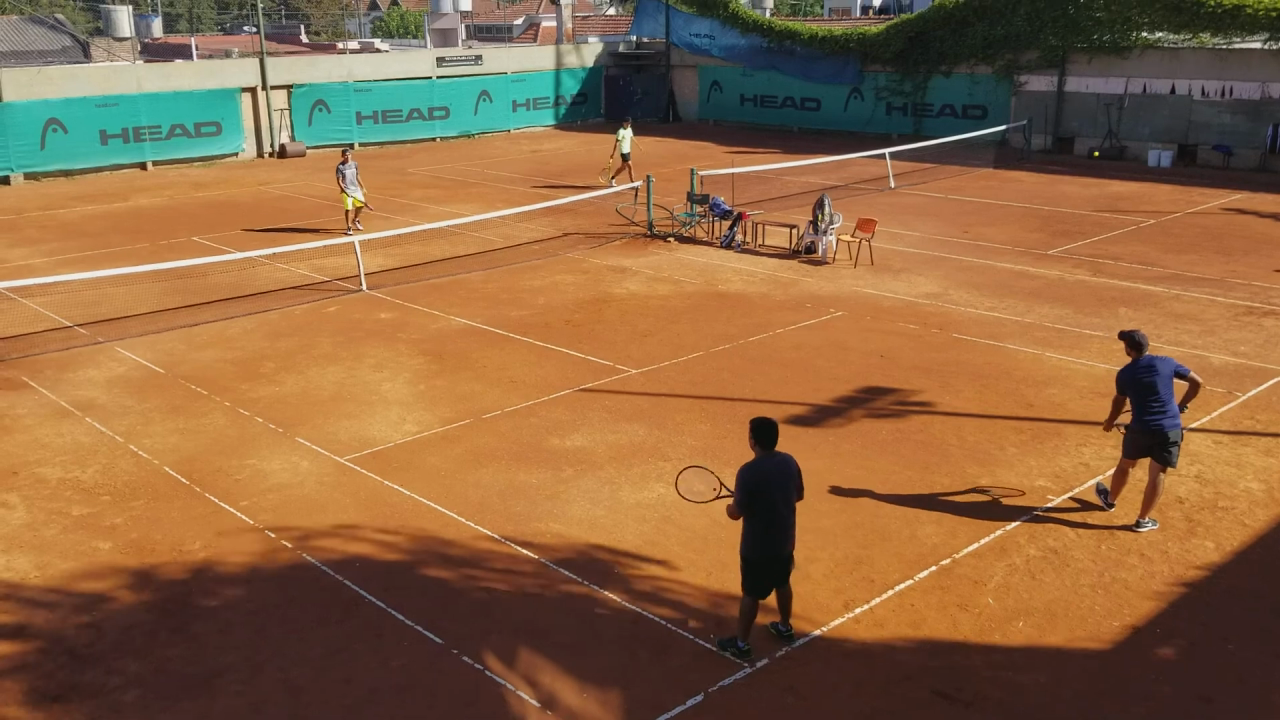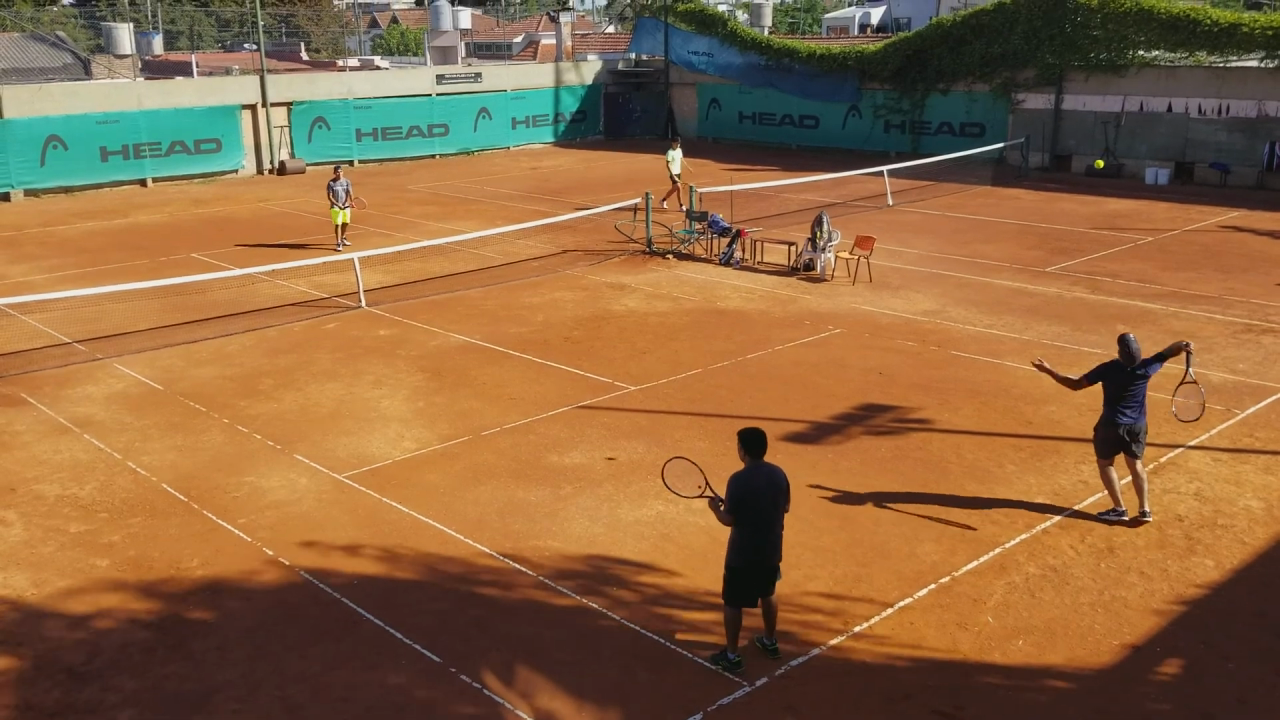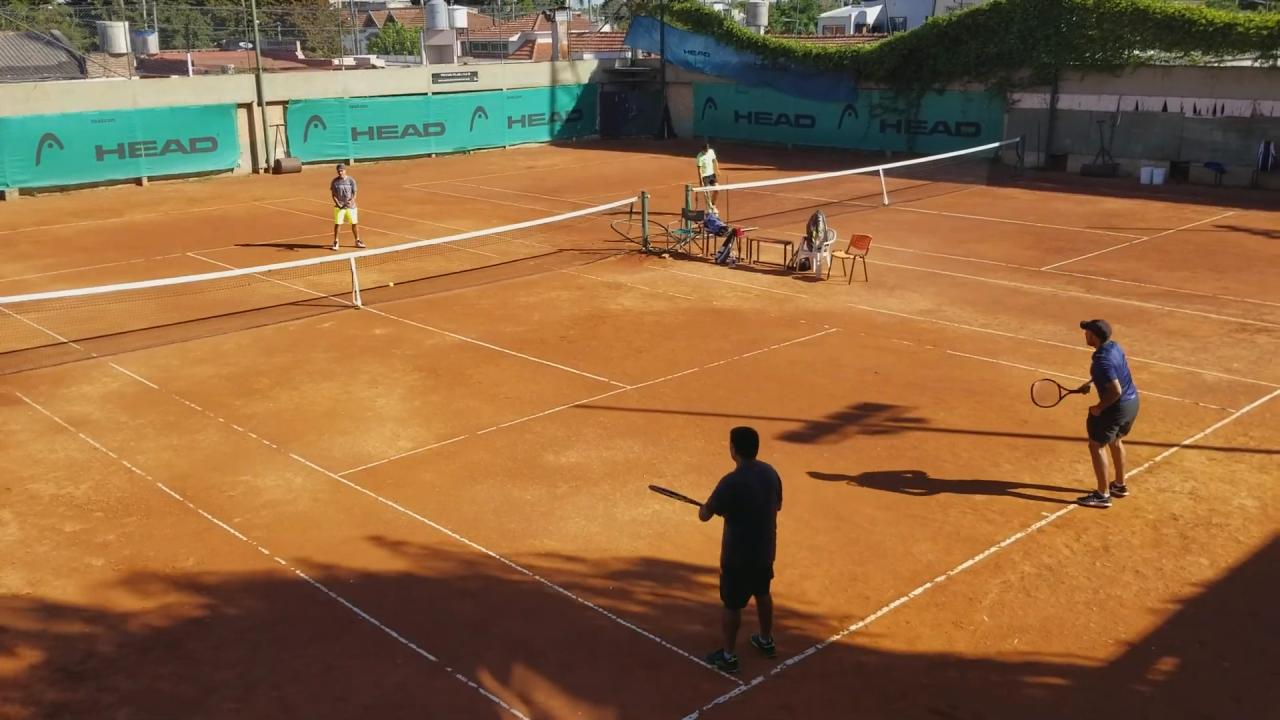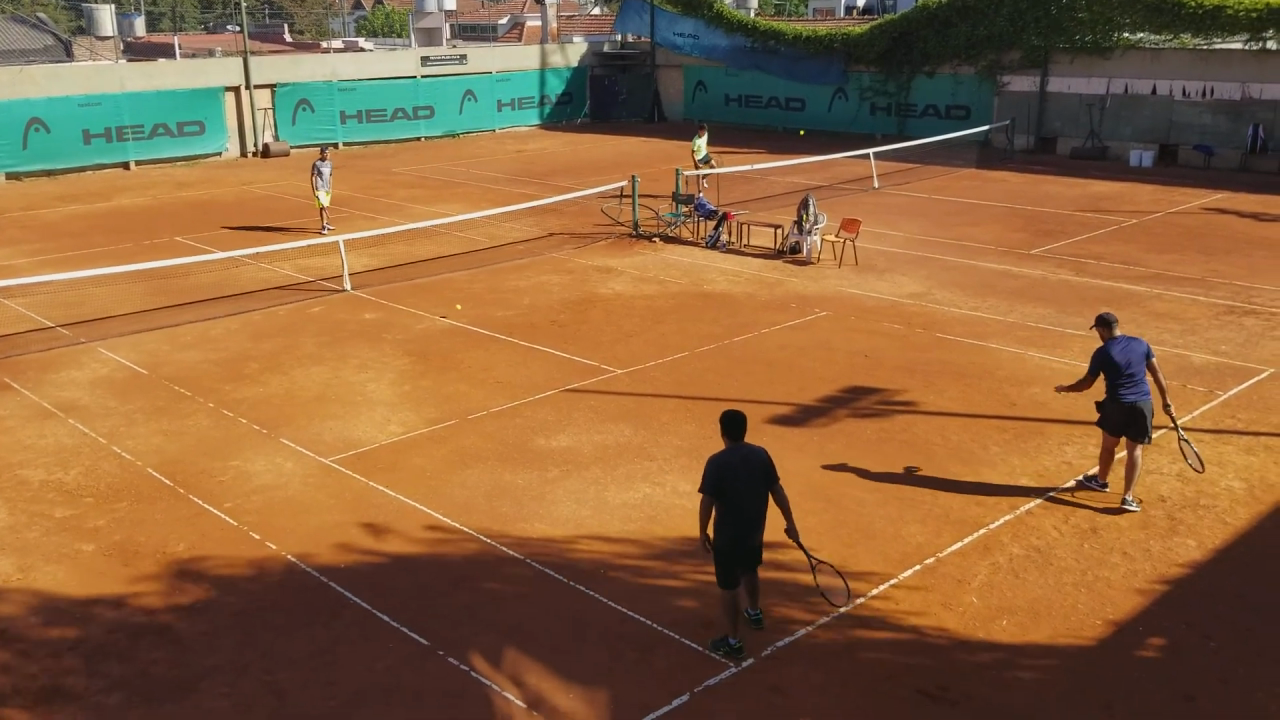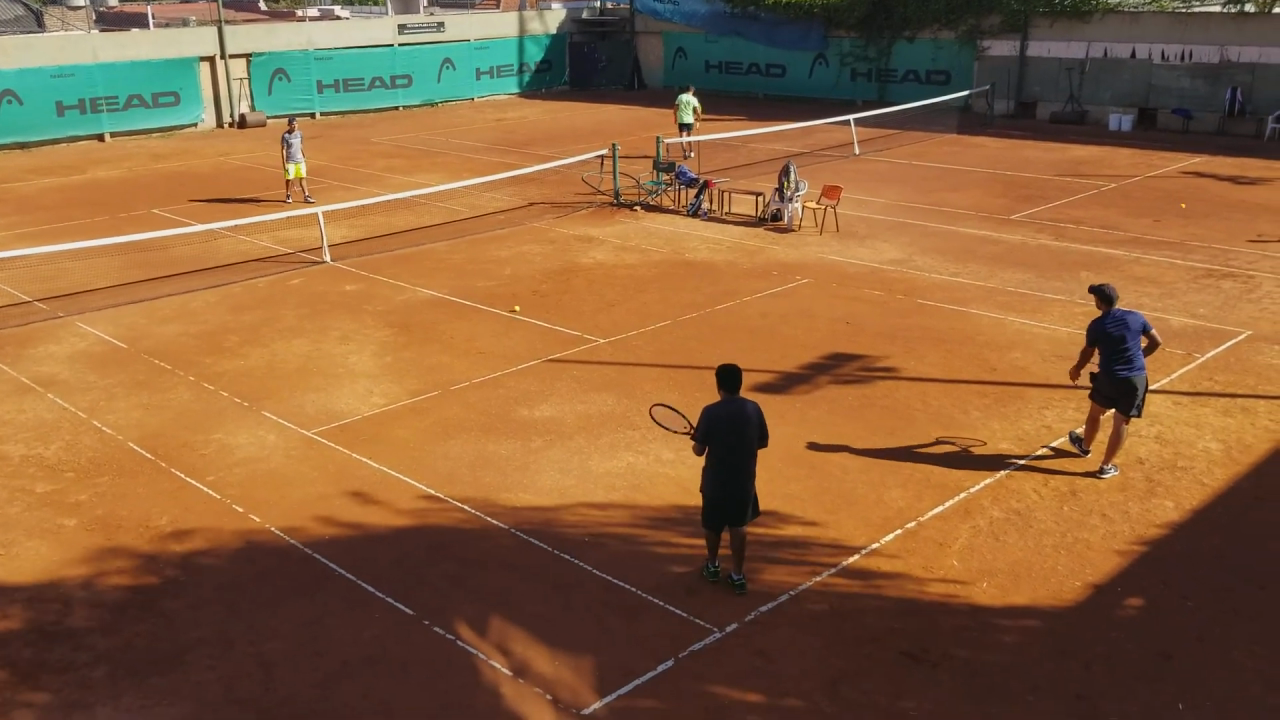
dt=1s
person 1, frame 1
left shoulder: (749, 471)
right shoulder: (790, 462)
left elbow: (736, 513)
right elbow: (798, 496)
left wrist: (729, 508)
left hip: (757, 544)
right hip: (784, 540)
left knee: (751, 593)
right knee: (782, 583)
left ankle: (741, 643)
right ankle: (785, 627)
person 1, frame 2
left shoulder: (739, 480)
right shoulder: (778, 474)
left elbow: (728, 520)
right elbow: (785, 508)
left wrist: (715, 507)
left hip: (743, 554)
right hip: (771, 550)
left knee: (732, 603)
right knee: (768, 595)
left ankle: (732, 656)
right ankle: (770, 642)
person 1, frame 3
left shoulder: (732, 481)
right shoulder: (770, 472)
left elbow: (705, 515)
right elbow: (777, 506)
left wrist: (703, 507)
left hip: (738, 554)
right hip: (765, 549)
left knee: (731, 604)
right knee: (763, 594)
left ankle: (728, 656)
right ankle: (766, 641)
person 1, frame 4
left shoulder: (717, 462)
right shoulder: (761, 455)
left elbow: (707, 501)
right elbow: (777, 491)
left wrist: (703, 532)
right wrist: (790, 522)
left hip: (728, 534)
right hip: (754, 530)
left knee: (729, 586)
right knee: (749, 570)
left ankle: (732, 641)
right ankle: (754, 612)
person 1, frame 5
left shoulder: (711, 412)
right shoulder: (753, 409)
left elbow: (699, 450)
right elbow: (763, 442)
left wrist: (696, 445)
left hip: (715, 482)
right hip: (744, 481)
left knee: (713, 526)
right knee: (739, 526)
left ankle: (712, 565)
right ankle: (738, 576)
person 2, frame 1
left shoulder: (1124, 374)
right shoulder: (1166, 363)
left elbow: (1119, 401)
right elbow: (1197, 382)
left wrist: (1110, 421)
right wrist: (1183, 404)
left hip: (1141, 430)
right hip: (1170, 429)
left knee: (1125, 464)
right knee: (1157, 474)
left ankle: (1110, 500)
right ankle: (1143, 519)
person 2, frame 2
left shoulder: (1108, 369)
right shoulder: (1145, 368)
left elbow: (1075, 385)
right elbow: (1170, 351)
left wrist: (1048, 371)
right wrist: (1183, 346)
left hip: (1113, 426)
right hip: (1137, 426)
left knee: (1105, 463)
right knee: (1136, 465)
left ankle: (1119, 509)
right ankle: (1145, 509)
person 2, frame 3
left shoulder: (1102, 359)
right shoulder: (1113, 346)
left elbow: (1116, 391)
left wrist: (1098, 407)
right wrist: (1089, 383)
left hip: (1118, 406)
right hip: (1132, 401)
left knee: (1096, 446)
right knee: (1115, 442)
left ankle: (1103, 495)
right ankle: (1120, 485)
person 2, frame 4
left shoulder: (1102, 352)
right shoulder: (1141, 344)
left elbow: (1086, 384)
right elbow: (1157, 373)
left wrist: (1067, 388)
right wrist: (1166, 400)
left hip: (1116, 405)
right hip: (1142, 403)
left knee: (1109, 445)
right knee: (1135, 450)
left ankle: (1101, 480)
right ankle: (1128, 497)
person 2, frame 5
left shoulder: (1096, 326)
right shoulder: (1136, 318)
left elbow: (1088, 353)
right elbow: (1157, 342)
left wrist: (1076, 369)
left hip: (1109, 379)
right hip: (1136, 378)
left knee: (1095, 412)
right knee: (1122, 422)
left ankle: (1085, 446)
right ankle: (1107, 466)
